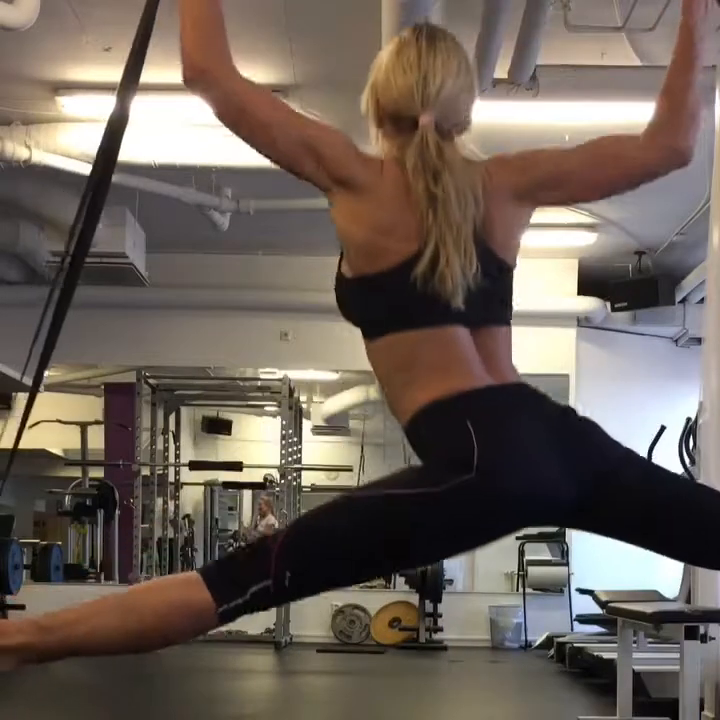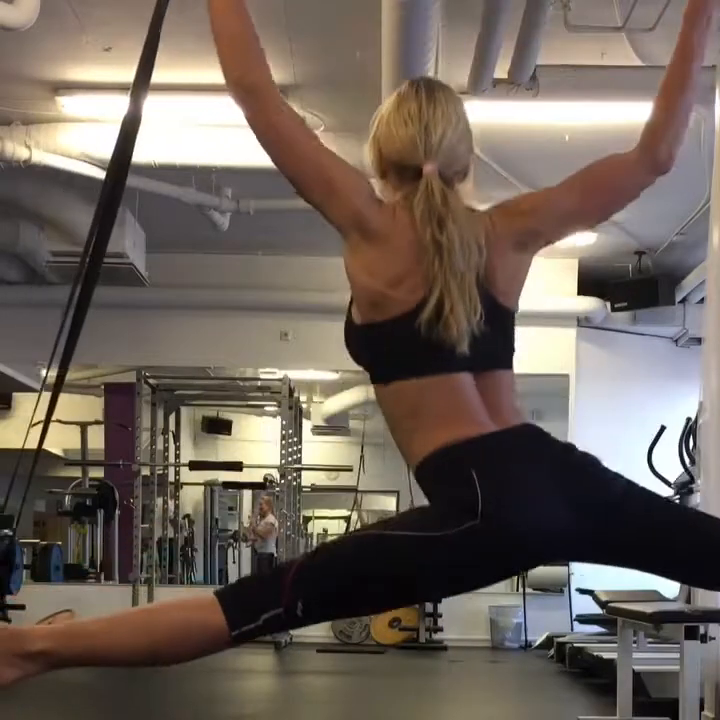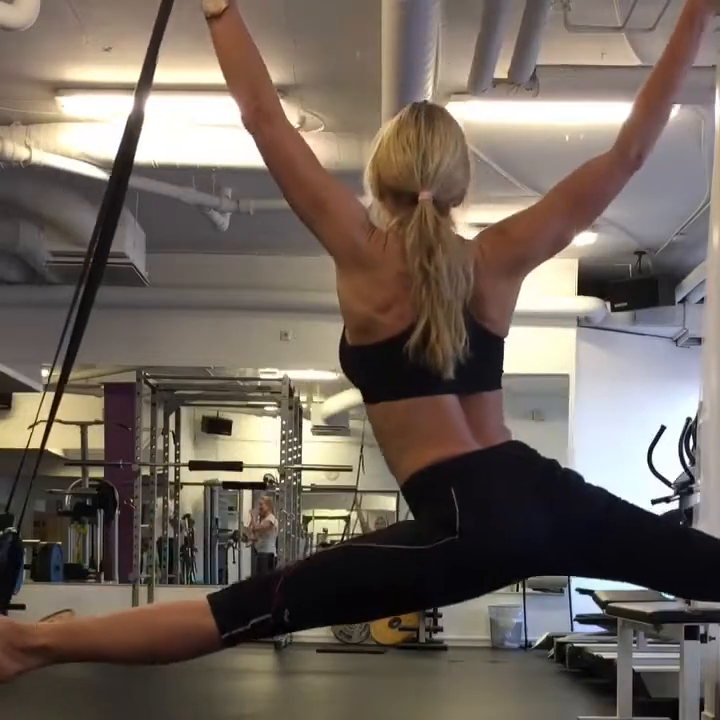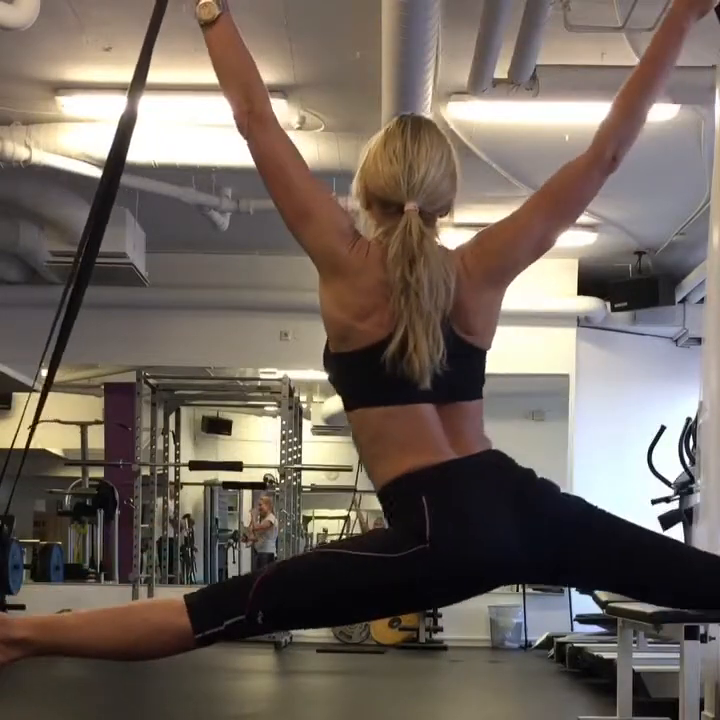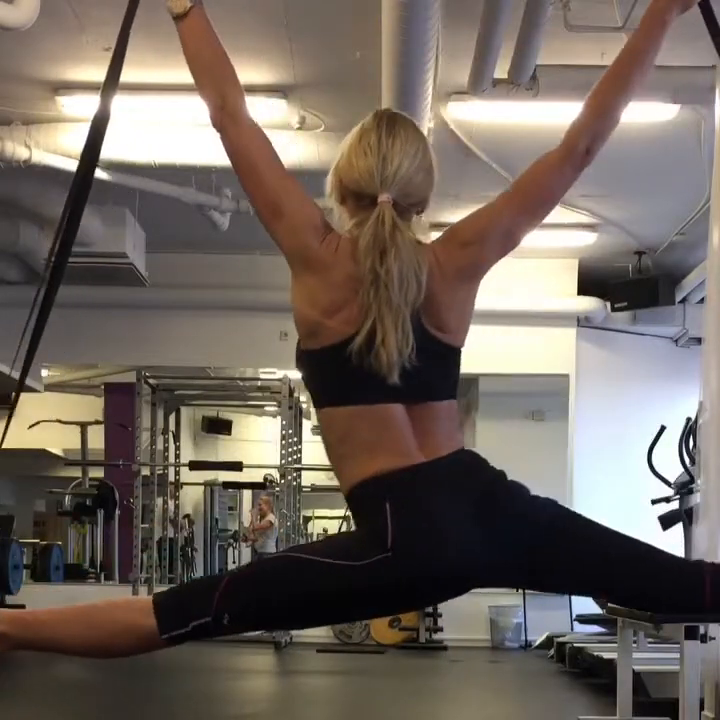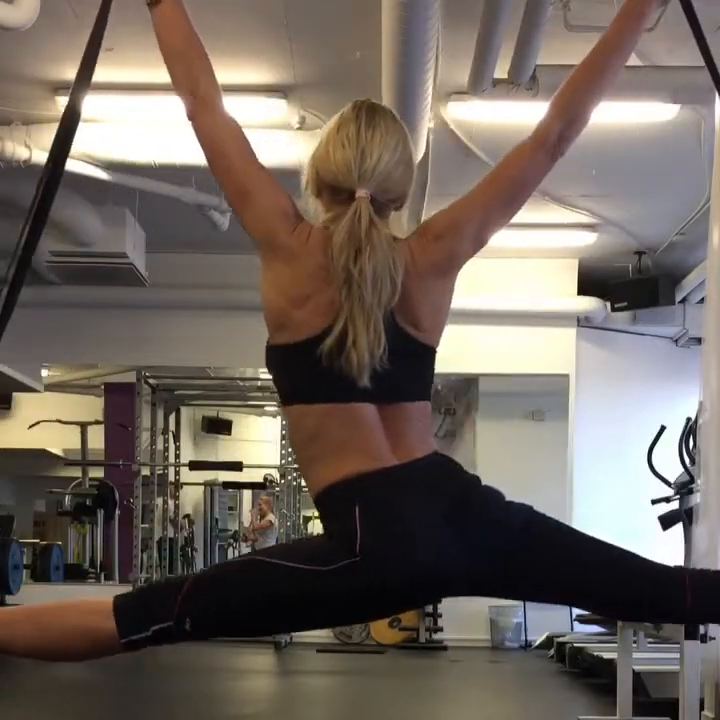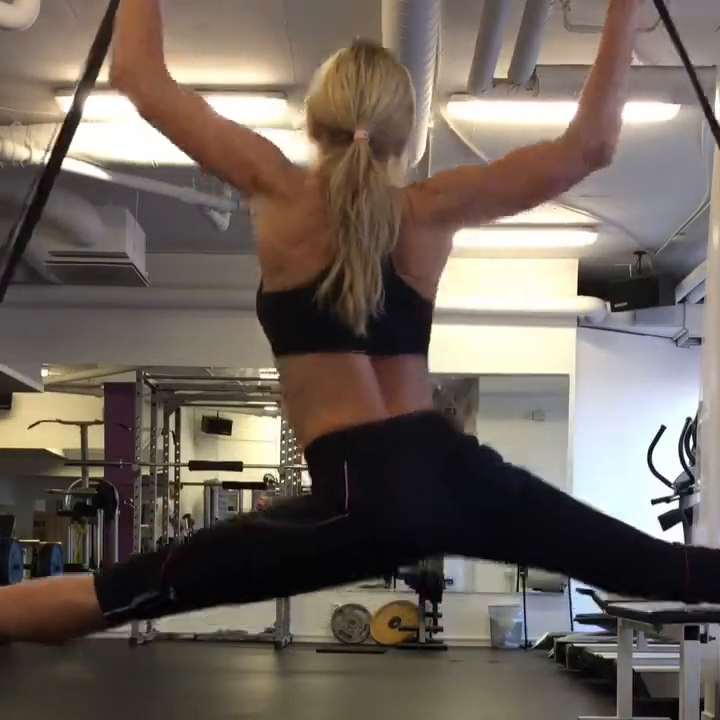
dt=0.3s
person 1, frame 1
left shoulder: (357, 182)
right shoulder: (505, 187)
left elbow: (210, 78)
left hip: (480, 463)
right hip: (560, 442)
left knee: (244, 578)
person 1, frame 2
left shoulder: (371, 230)
right shoulder: (508, 233)
left elbow: (255, 93)
right elbow: (655, 155)
left hip: (485, 504)
right hip: (566, 479)
left knee: (257, 605)
person 1, frame 3
left shoulder: (364, 257)
right shoulder: (500, 261)
left elbow: (263, 116)
right elbow: (628, 153)
left hip: (467, 521)
right hip: (551, 495)
left knee: (250, 611)
person 1, frame 4
left shoulder: (347, 266)
right shoulder: (481, 271)
left elbow: (255, 121)
right elbow: (604, 154)
left hip: (443, 531)
right hip: (526, 504)
left knee: (222, 611)
person 1, frame 5
left shoulder: (317, 259)
right shoulder: (456, 264)
left elbow: (230, 115)
right elbow: (580, 146)
left hip: (406, 533)
right hip: (495, 507)
left knee: (189, 614)
right knee: (681, 586)
person 1, frame 6
left shoulder: (290, 253)
right shoulder: (431, 260)
left elbow: (204, 106)
right elbow: (552, 137)
left hip: (376, 539)
right hip: (463, 513)
left knee: (145, 616)
right knee: (665, 592)
person 1, frame 7
left shoulder: (277, 190)
right shoulder: (429, 210)
left elbow: (138, 76)
right elbow: (591, 144)
left hip: (363, 497)
right hip: (458, 478)
left knee: (134, 590)
right knee: (651, 567)
